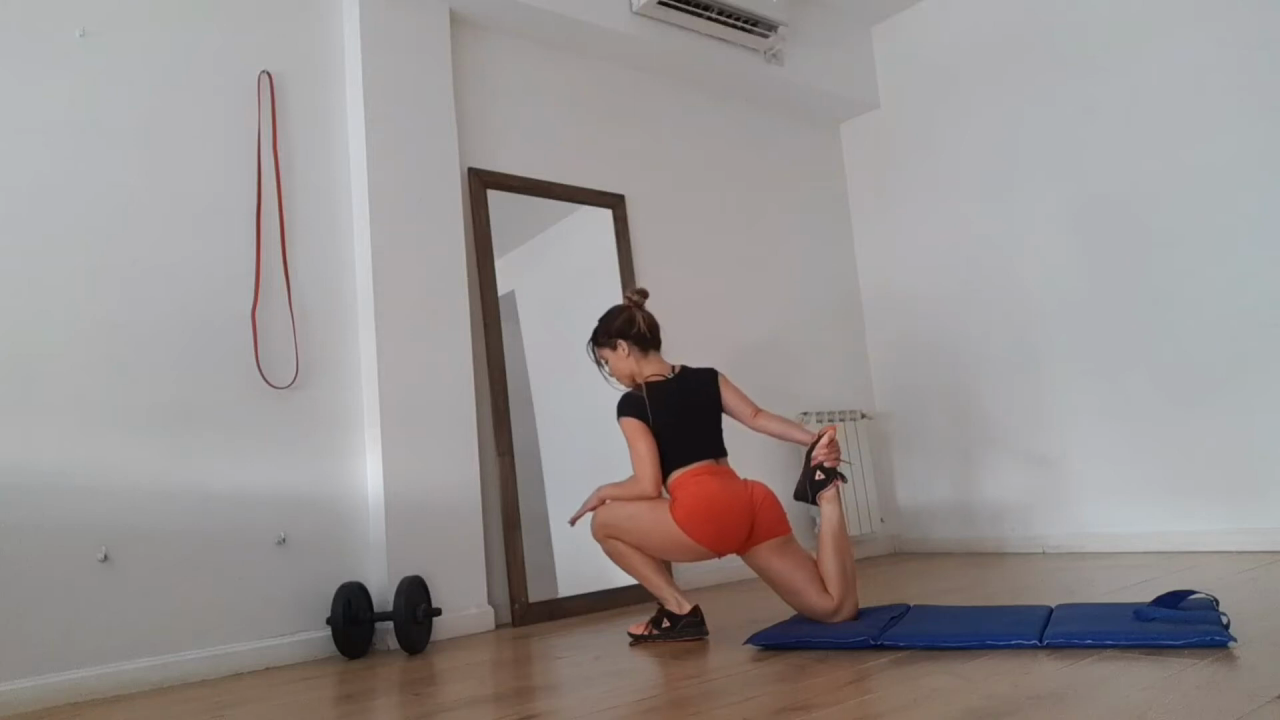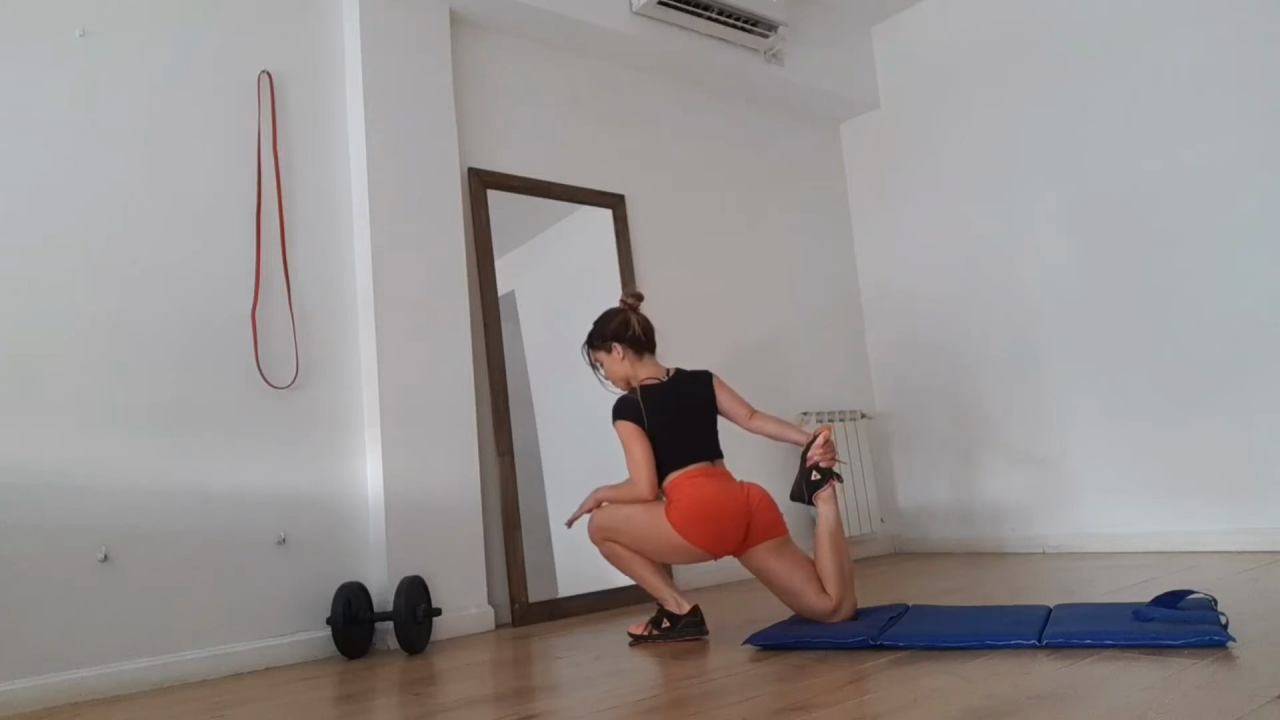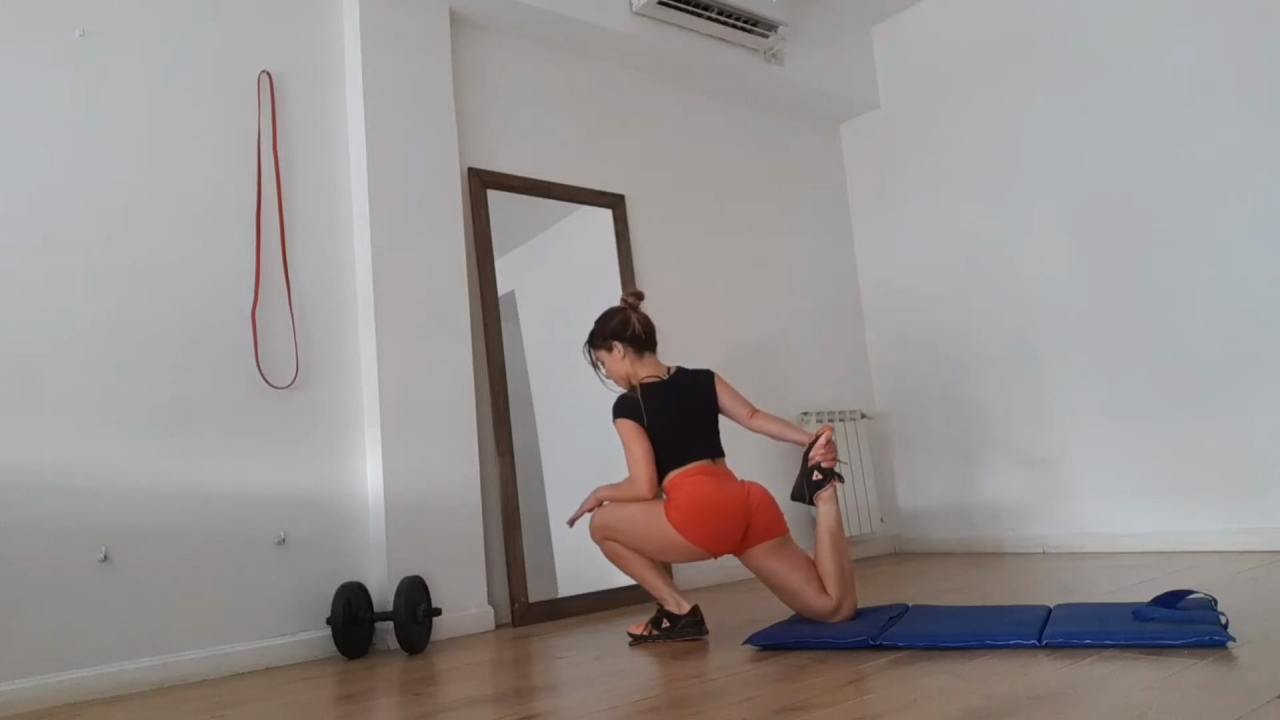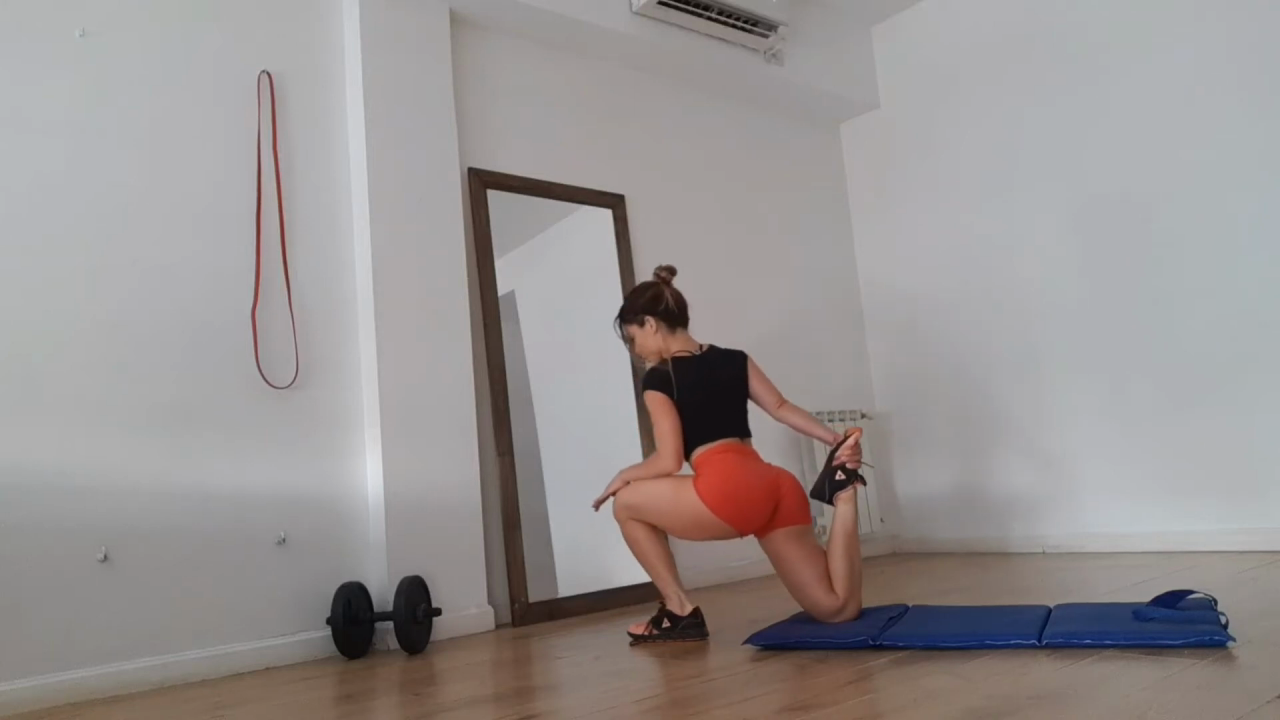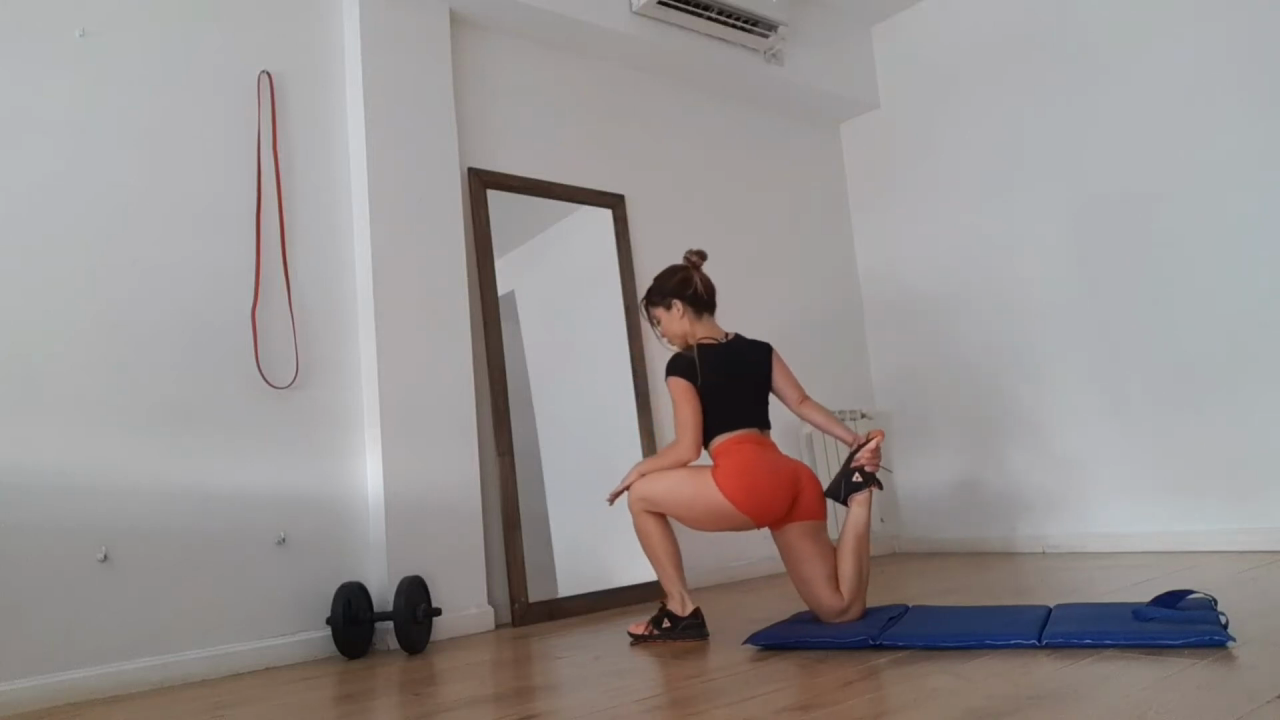
dt=0.7s
person 1, frame 1
left shoulder: (633, 405)
right shoulder: (706, 378)
left elbow: (648, 487)
right elbow: (757, 417)
left wrist: (602, 492)
right wrist: (815, 441)
left hip: (707, 514)
right hip: (753, 504)
left knee: (604, 522)
left ankle: (679, 612)
person 1, frame 2
left shoulder: (628, 408)
right shoulder: (701, 381)
left elbow: (645, 490)
right elbow: (752, 418)
left wrist: (599, 494)
right wrist: (810, 441)
left hip: (703, 516)
right hip: (750, 506)
left knee: (601, 525)
left ankle: (679, 612)
person 1, frame 3
left shoulder: (628, 406)
right shoulder: (702, 379)
left elbow: (644, 488)
right elbow: (753, 417)
left wrist: (600, 494)
right wrist: (812, 441)
left hip: (702, 515)
right hip: (751, 504)
left knee: (602, 524)
left ankle: (678, 611)
person 1, frame 4
left shoulder: (659, 379)
right shoulder: (734, 359)
left elbow: (668, 463)
right elbow: (781, 408)
left wrist: (624, 475)
right wrist: (837, 440)
left hip: (729, 490)
right hip: (778, 488)
left knee: (626, 503)
right knee: (838, 607)
left ankle: (681, 613)
person 1, frame 5
left shoulder: (683, 365)
right shoulder: (759, 350)
left elbow: (687, 449)
right elbow: (802, 403)
left wrist: (640, 468)
right wrist: (856, 442)
left hip: (749, 481)
right hip: (794, 480)
left knee: (641, 495)
right knee: (841, 608)
left ankle: (681, 612)
